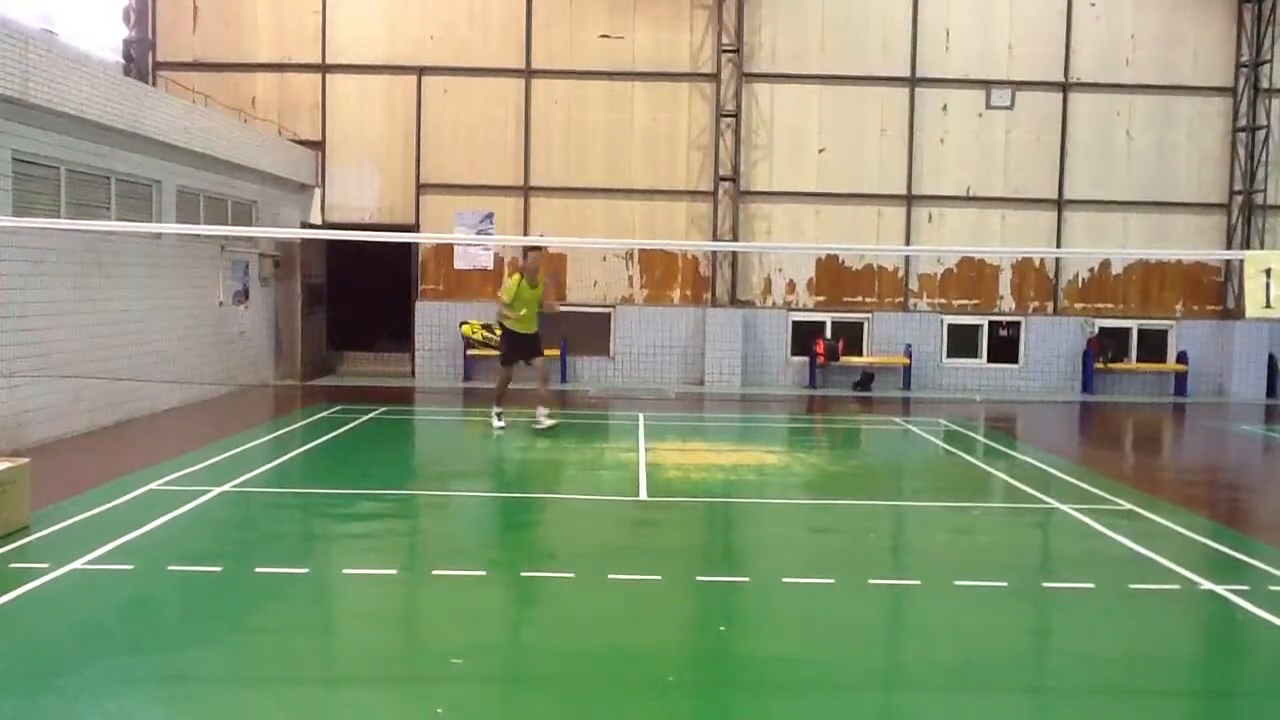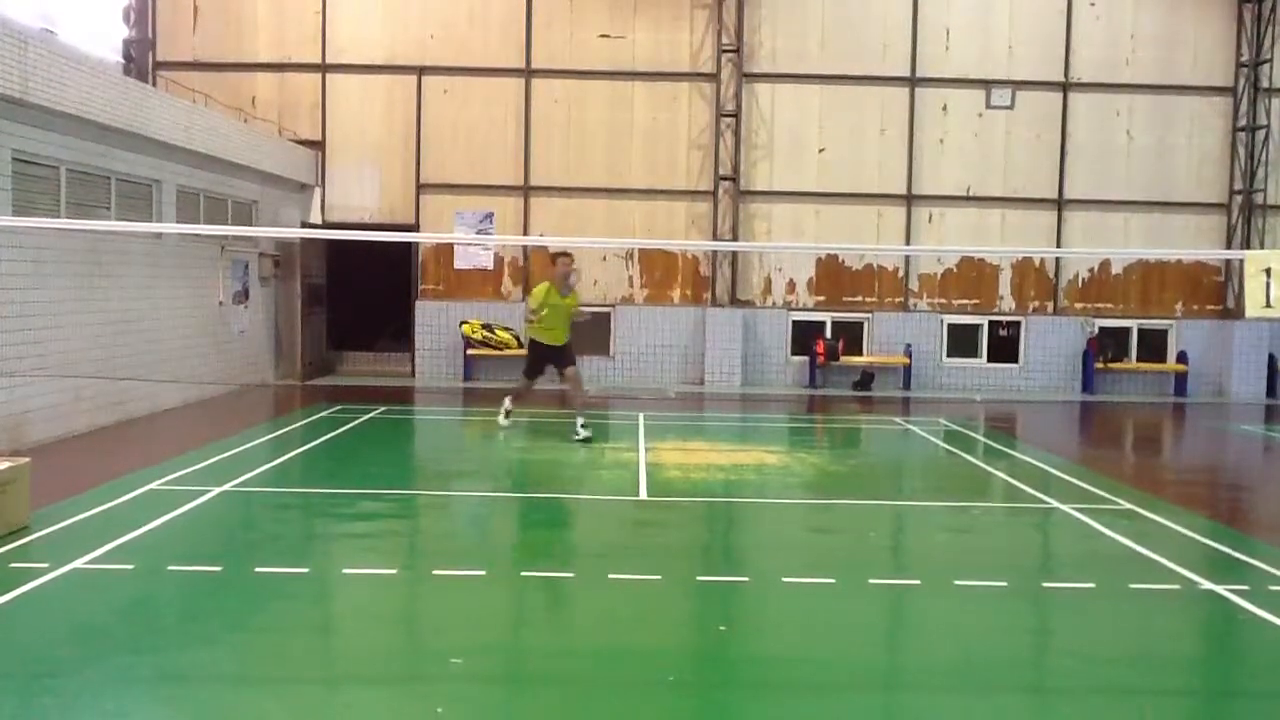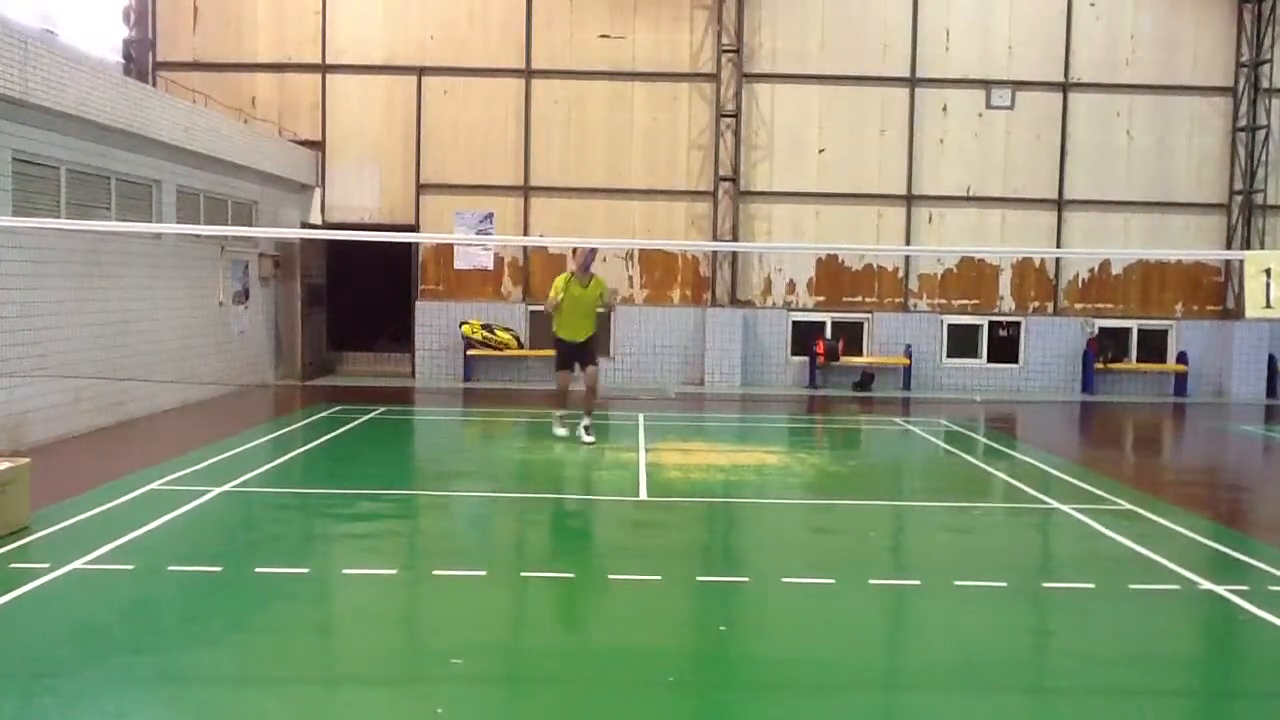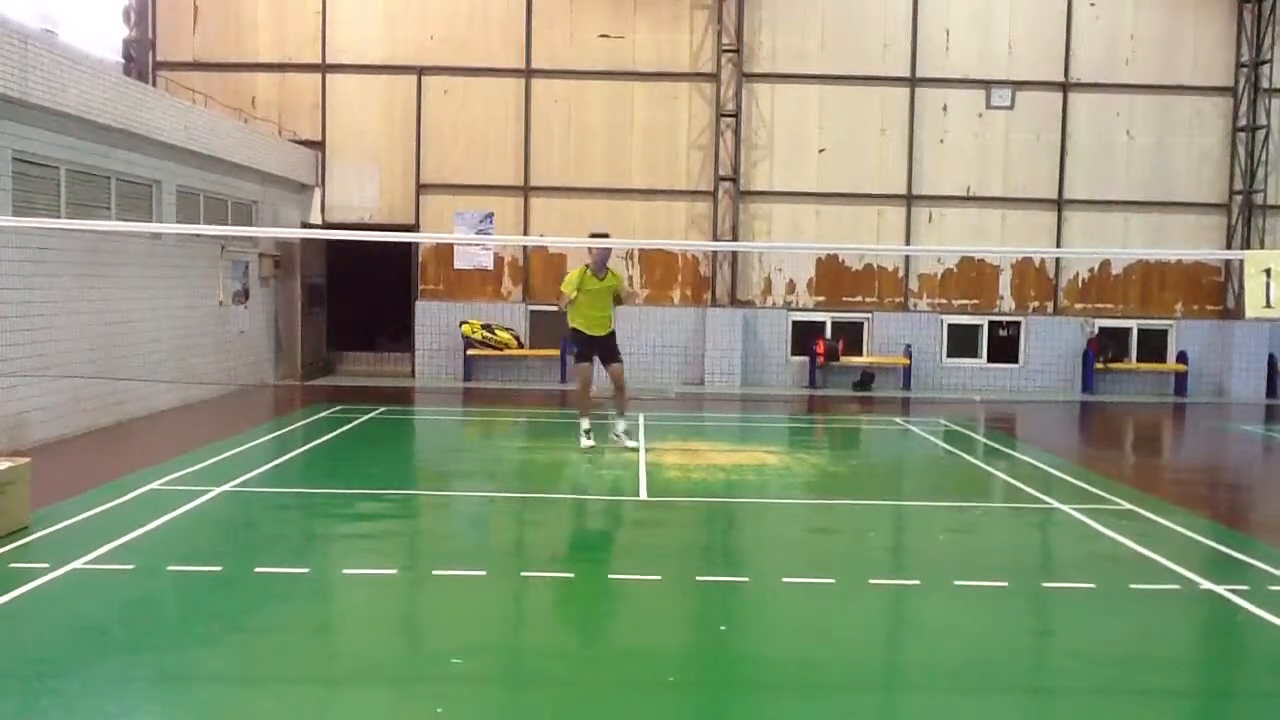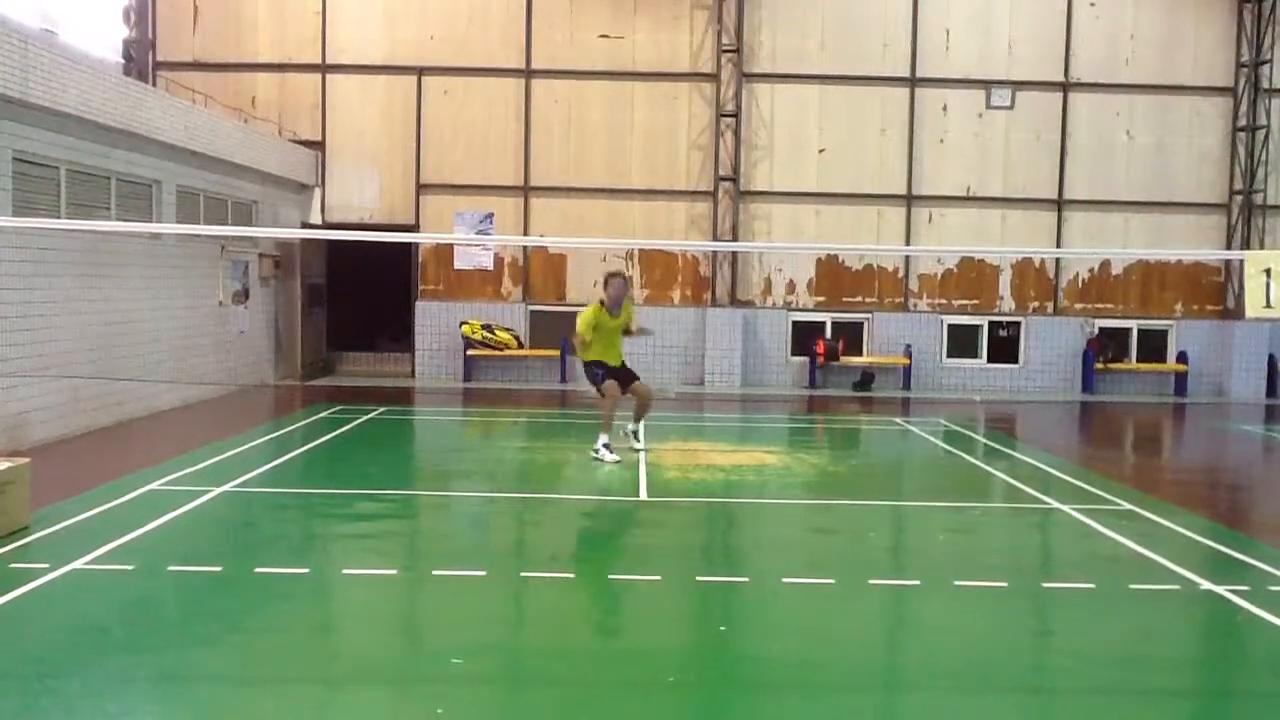
dt=0.2s
person 1, frame 1
left shoulder: (541, 282)
right shoulder: (514, 282)
right elbow: (501, 307)
left wrist: (550, 306)
right wrist: (510, 316)
left hip: (531, 333)
right hip: (511, 332)
left knee: (542, 371)
right knee: (506, 376)
left ankle: (542, 415)
right ankle: (497, 411)
person 1, frame 2
left shoulder: (573, 292)
right shoulder: (542, 290)
right elbow: (528, 314)
left wrist: (579, 316)
right wrist: (533, 319)
left hip: (561, 343)
right hip: (539, 342)
left knee: (574, 377)
right knee: (527, 386)
left ankle: (580, 425)
right ankle: (508, 404)
person 1, frame 3
left shoulder: (598, 283)
right shoulder: (562, 280)
left elbow: (607, 306)
right elbow: (549, 307)
left wrist: (609, 301)
right wrist: (552, 304)
left hip: (587, 338)
right hip: (564, 338)
left knee: (591, 381)
right knee: (563, 385)
left ankle: (585, 424)
right ankle: (560, 414)
person 1, frame 4
left shoulder: (614, 277)
right shoulder: (577, 275)
left elbow: (618, 301)
right elbow: (562, 303)
left wrist: (625, 296)
right wrist: (566, 301)
left hip: (606, 333)
right hip: (581, 332)
left knee: (619, 379)
right knee: (584, 379)
left ankle: (620, 429)
right ankle: (585, 429)
person 1, frame 5
left shoulder: (626, 309)
right shoulder: (593, 311)
right elbow: (578, 338)
left wrist: (636, 331)
right wrist: (581, 343)
left hip: (616, 361)
right hip: (595, 362)
left knee: (645, 394)
right knee: (613, 392)
left ankle: (632, 430)
right ankle: (601, 445)
